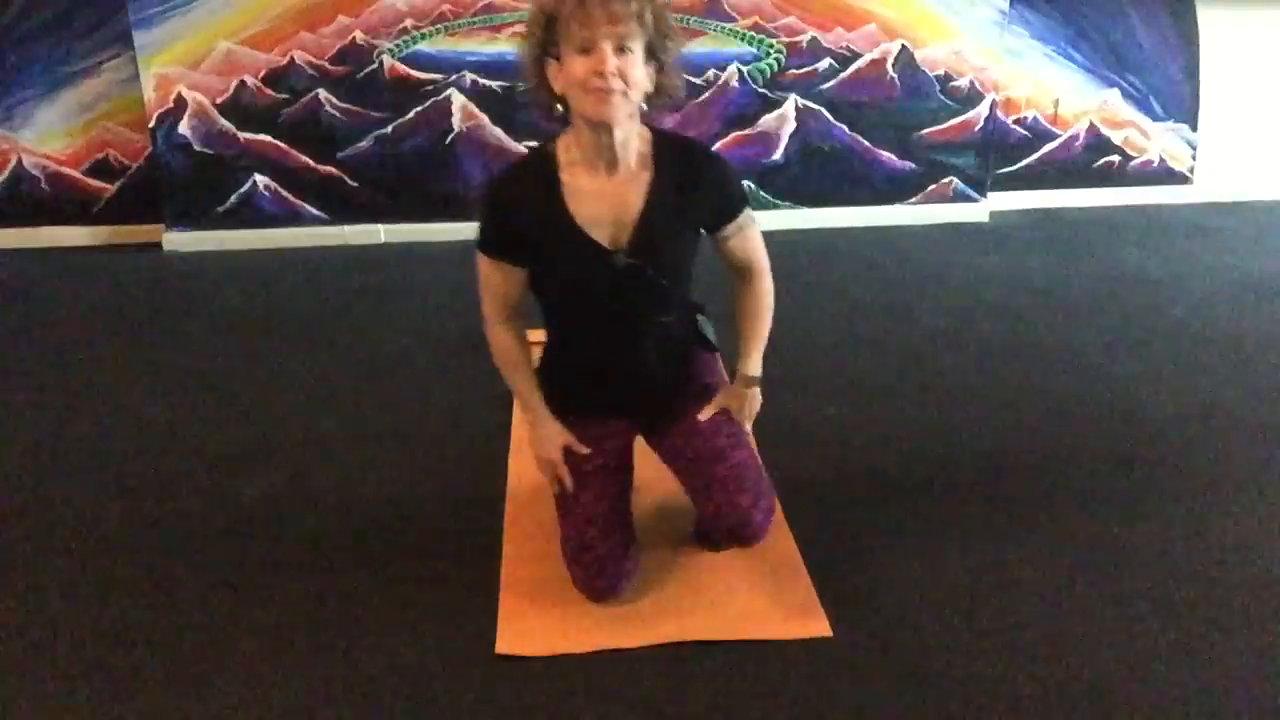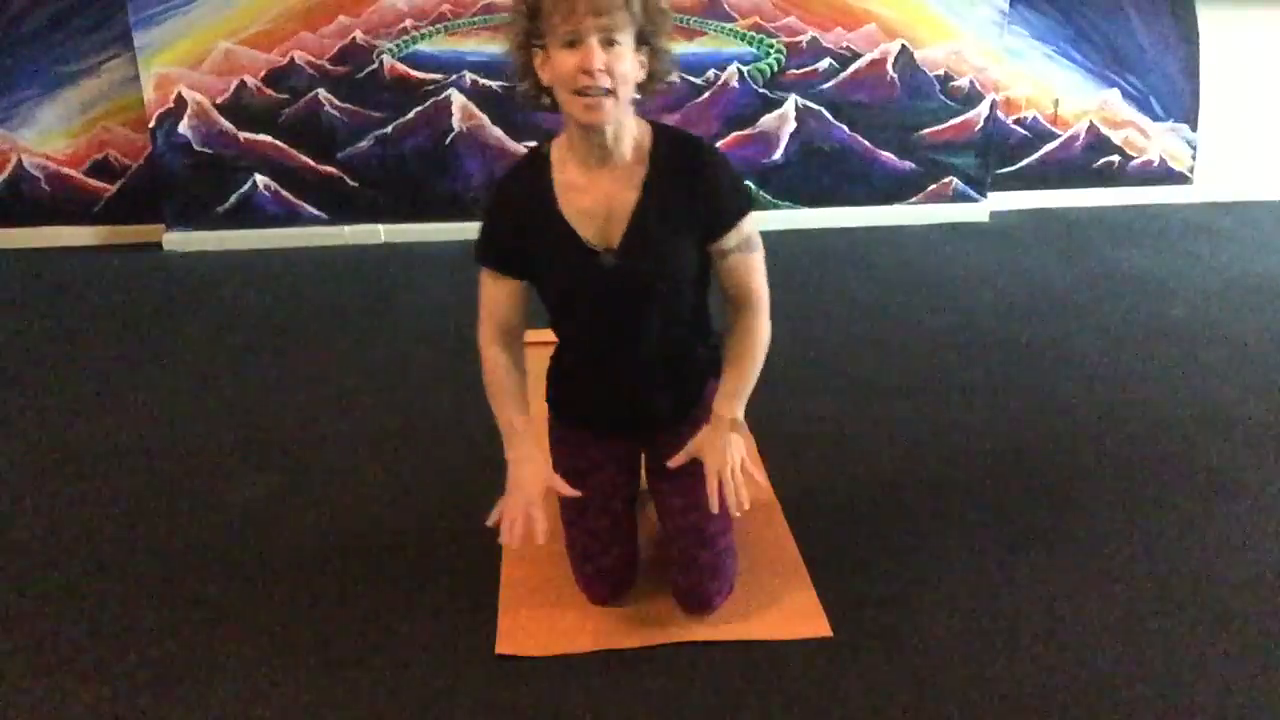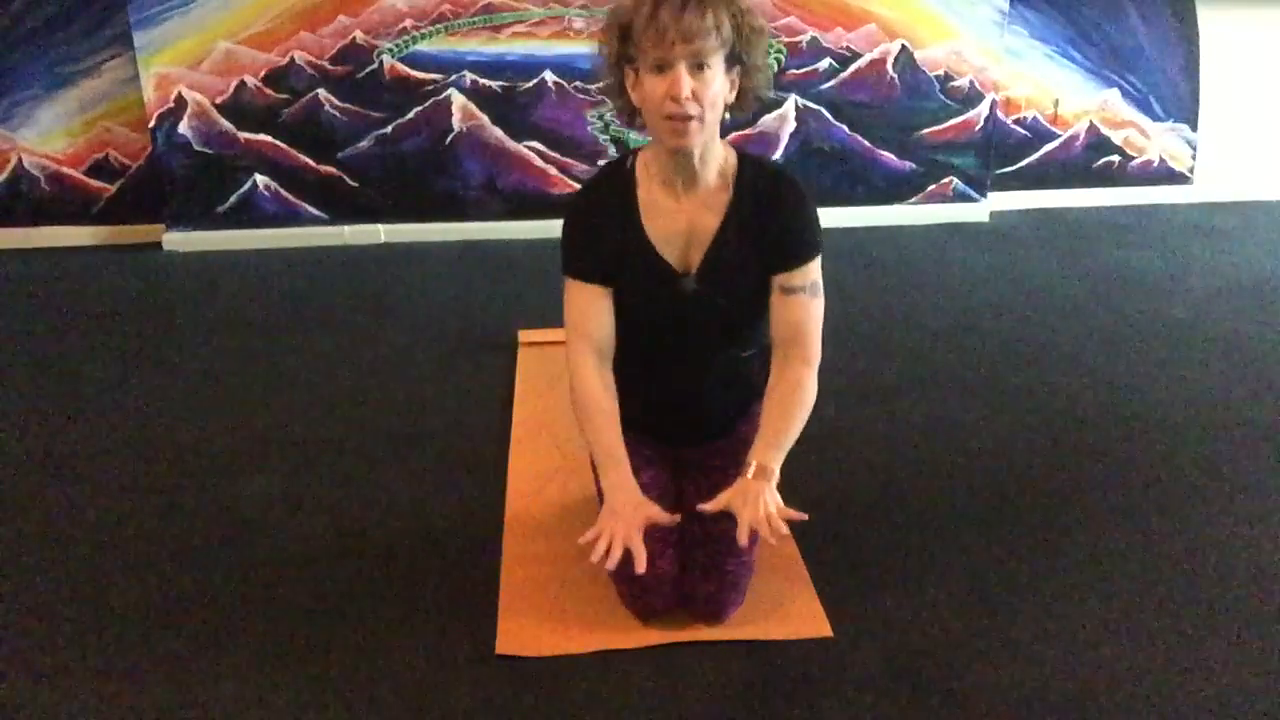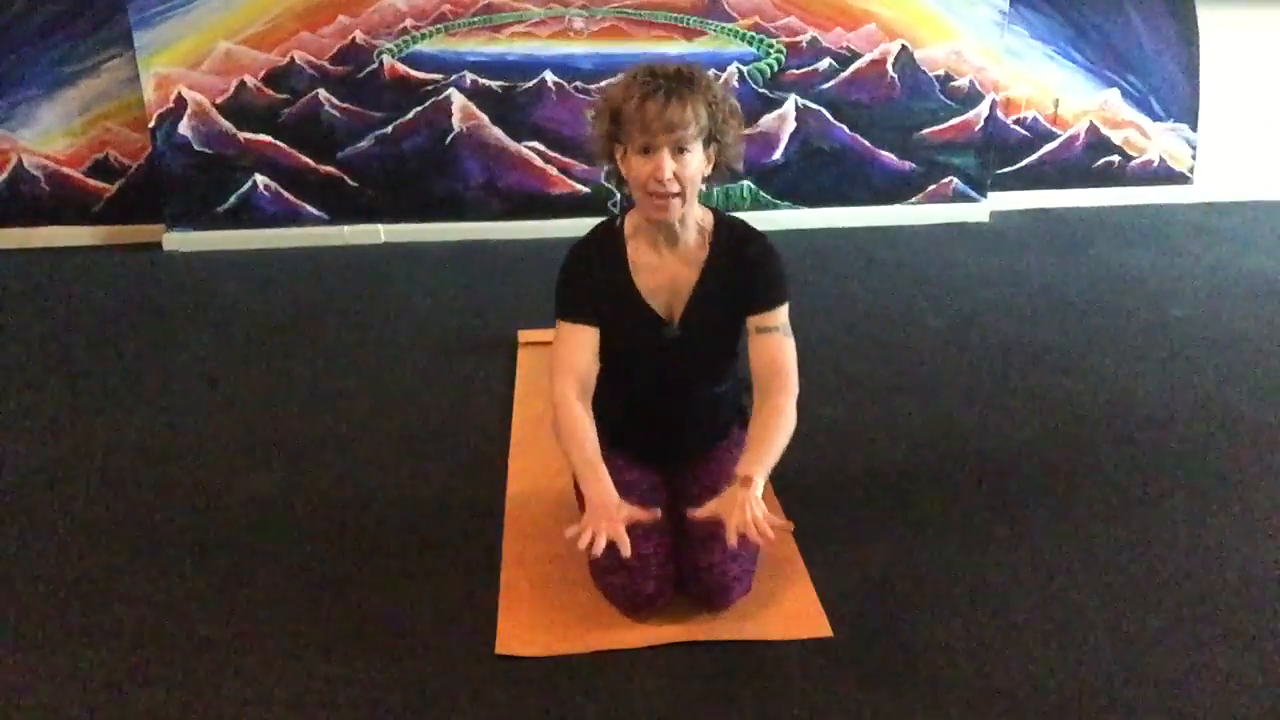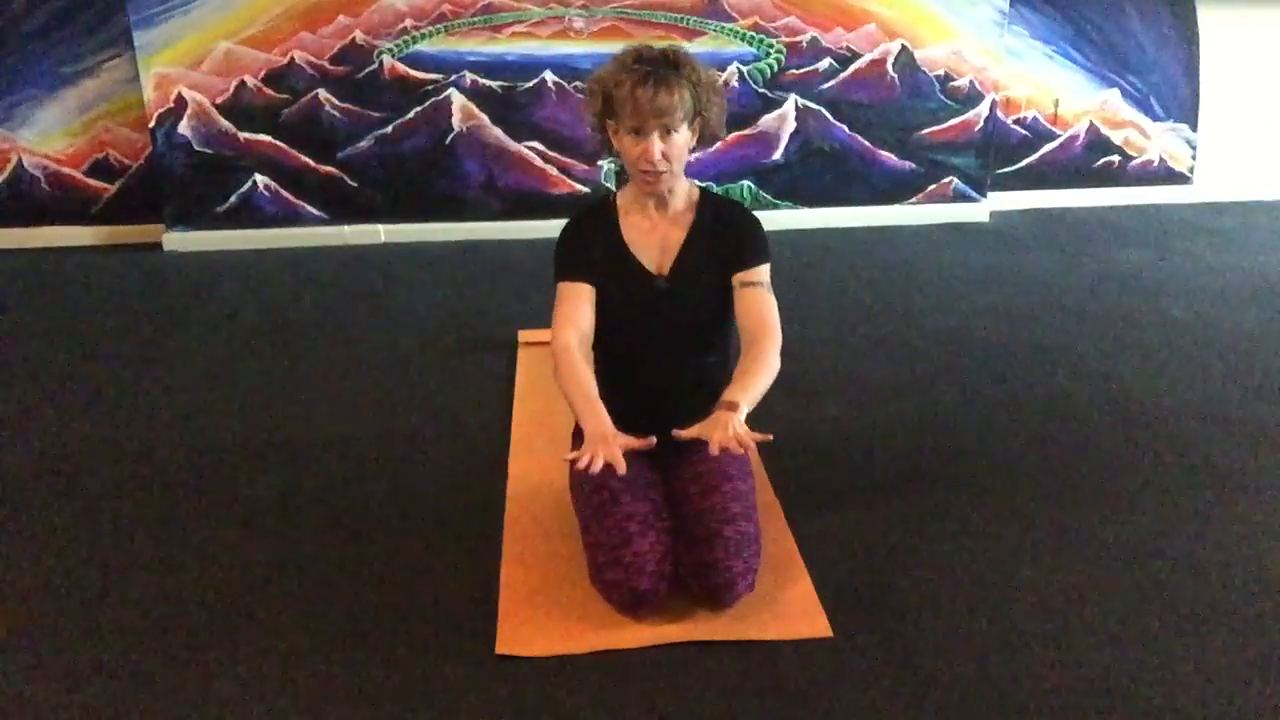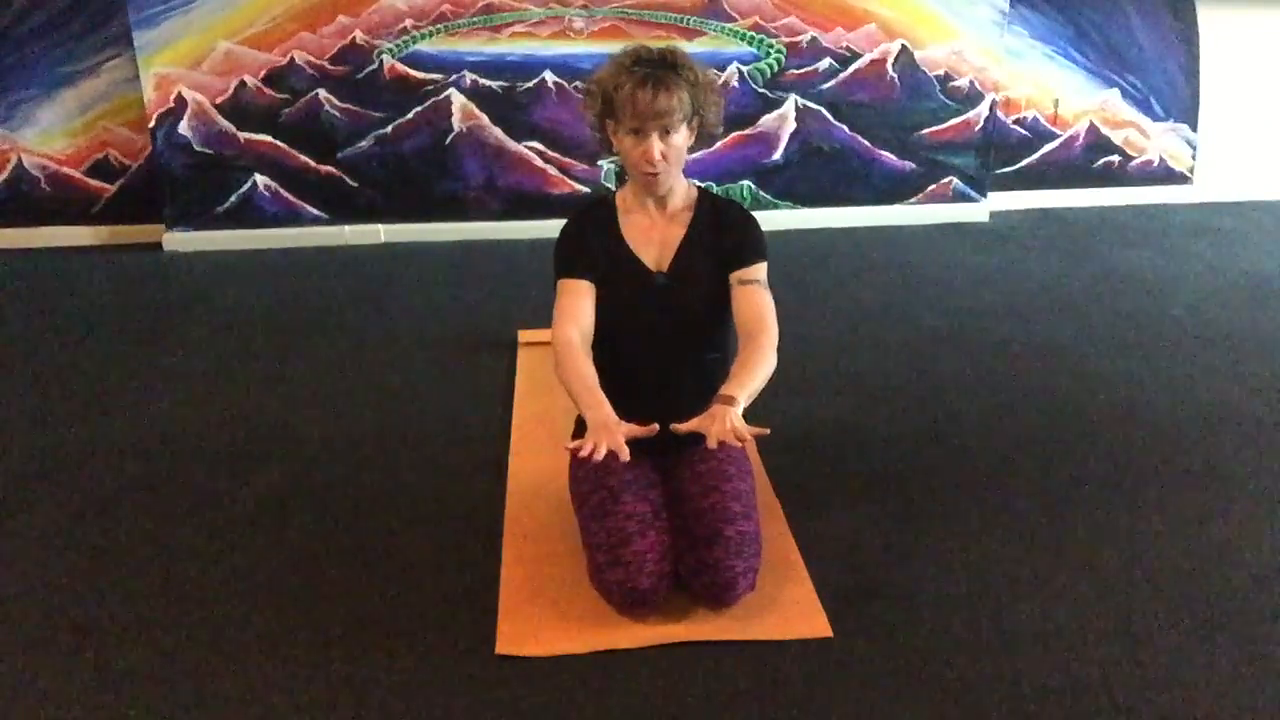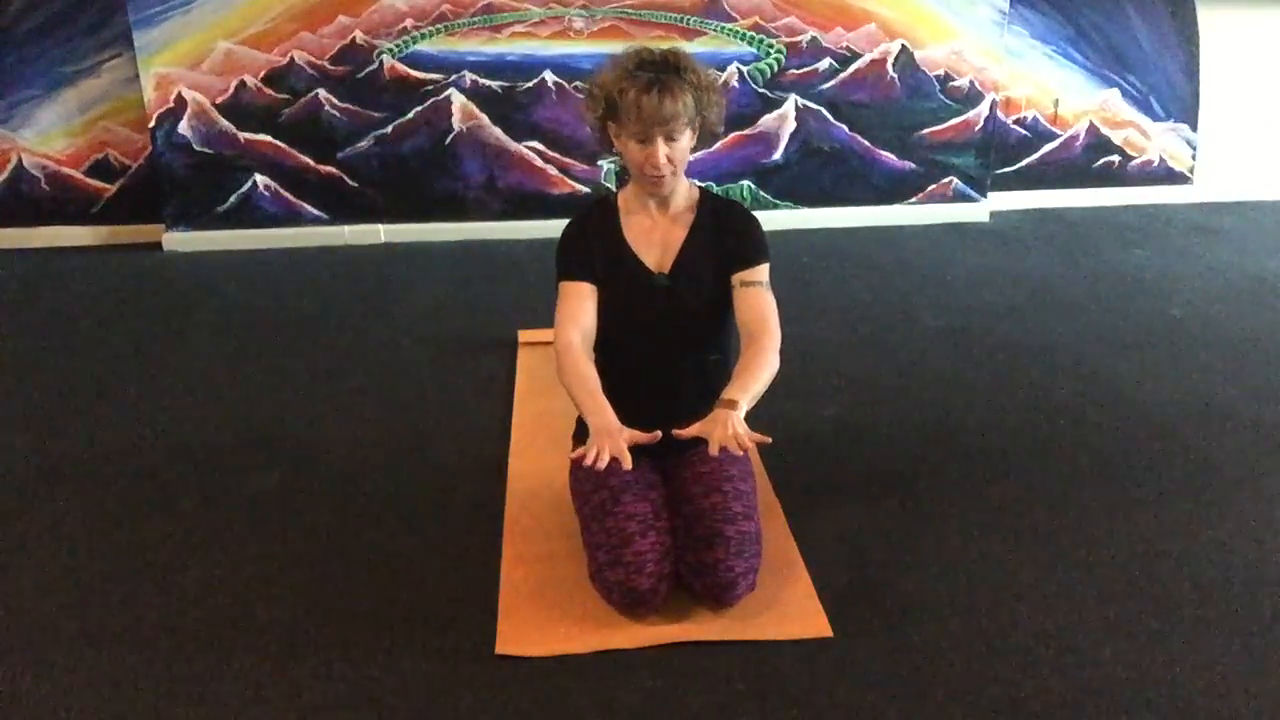
dt=0.5s
person 1, frame 1
left shoulder: (696, 171)
right shoulder: (518, 192)
left elbow: (753, 270)
right elbow: (500, 316)
left wrist: (747, 375)
right wrist: (538, 416)
left hip: (680, 374)
right hip: (578, 398)
left knee: (745, 519)
right knee: (603, 580)
left ankle: (707, 520)
right ankle: (609, 474)
person 1, frame 2
left shoulder: (698, 170)
right shoulder: (519, 195)
left elbow: (751, 306)
right elbow: (498, 338)
left wrist: (728, 423)
right wrist: (522, 452)
left hip: (688, 403)
right hip: (584, 417)
left knee: (704, 593)
right knee: (604, 586)
left ankle: (669, 502)
right ankle: (619, 491)
person 1, frame 3
left shoulder: (779, 202)
right shoulder: (598, 205)
left elbow: (798, 358)
right elbow: (591, 359)
left wrist: (760, 473)
right wrist: (620, 488)
left hip: (731, 420)
right hip: (636, 422)
left knee: (715, 602)
right knee: (649, 595)
left ankle: (696, 497)
right ankle: (662, 494)
person 1, frame 4
left shoulder: (749, 256)
right shoulder: (590, 261)
left elbow: (778, 389)
right elbow: (570, 391)
left wrist: (747, 483)
right wrist: (599, 494)
left hip: (714, 439)
right hip: (622, 445)
left knee: (719, 585)
right knee: (637, 590)
left ankle: (690, 504)
right ankle: (645, 502)
person 1, frame 5
left shoulder: (733, 226)
right shoulder: (586, 232)
left elbow: (765, 342)
right elbow: (570, 343)
left wrist: (731, 411)
right wrist: (597, 426)
left hip: (704, 434)
right hip: (618, 433)
left knee: (725, 582)
right knee: (635, 588)
left ankle: (678, 497)
person 1, frame 6
left shoulder: (731, 225)
right shoulder: (586, 230)
left elbow: (762, 338)
right elbow: (571, 339)
left wrist: (728, 404)
right wrist: (600, 417)
left hip: (703, 432)
right hip: (618, 432)
left knee: (725, 581)
right knee: (636, 587)
left ankle: (678, 496)
right ankle: (647, 495)
person 1, frame 7
left shoulder: (733, 225)
right shoulder: (588, 231)
left elbow: (764, 339)
right elbow: (572, 341)
left wrist: (730, 409)
right wrist: (603, 423)
left hip: (703, 432)
right hip: (618, 434)
left knee: (726, 583)
right knee: (635, 589)
left ankle: (675, 500)
right ankle: (643, 497)
